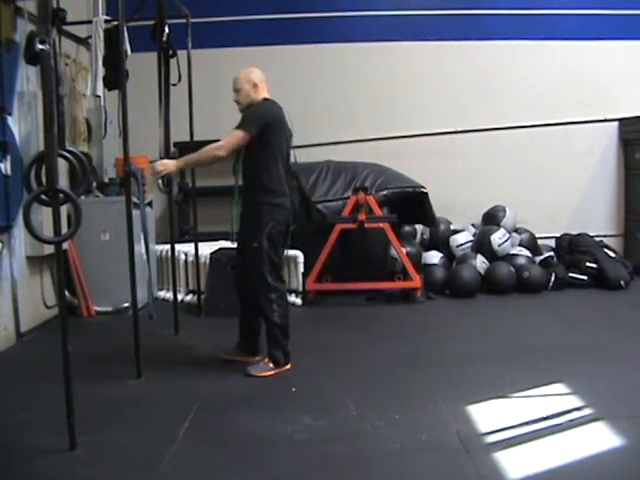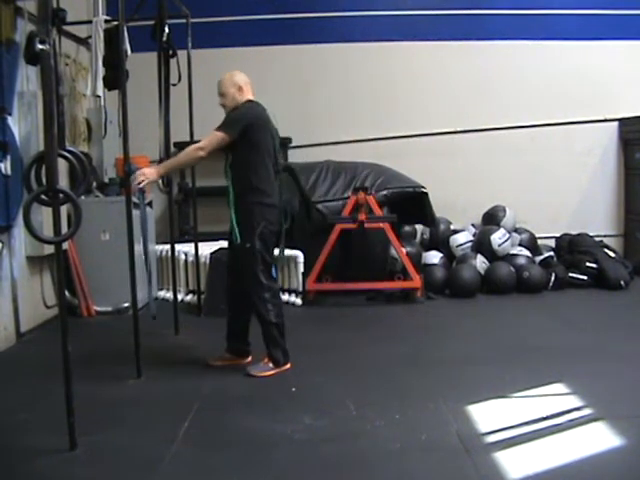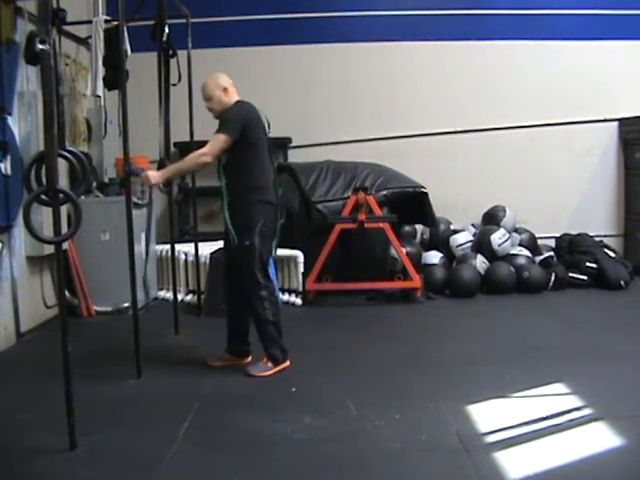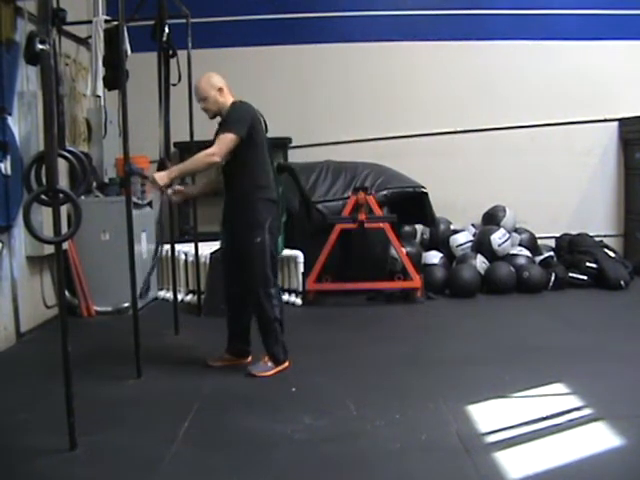
dt=0.2s
person 1, frame 1
left shoulder: (262, 112)
right shoulder: (272, 117)
left elbow: (222, 149)
left wrist: (178, 164)
left hip: (267, 211)
right hip: (265, 209)
left knee: (268, 282)
right knee: (247, 279)
left ankle: (279, 357)
right ankle: (249, 345)
person 1, frame 2
left shoulder: (246, 113)
right shoulder: (257, 119)
left elbow: (201, 150)
left wrist: (158, 171)
left hip: (258, 213)
right hip: (251, 211)
left knee: (260, 282)
right knee: (238, 282)
left ankle: (278, 357)
right ankle: (238, 349)
person 1, frame 3
left shoulder: (240, 114)
right shoulder: (238, 119)
left elbow: (206, 156)
left wrist: (163, 175)
right wrist: (222, 208)
left hip: (256, 211)
right hip: (241, 211)
left knee: (256, 282)
right knee: (235, 282)
left ankle: (276, 355)
right ankle: (238, 350)
person 1, frame 4
left shoulder: (241, 114)
right shoulder: (224, 126)
left elbow: (215, 156)
right elbow: (221, 173)
left wrist: (171, 173)
right wrist: (188, 191)
left hip: (258, 210)
right hip: (235, 211)
left knee: (261, 282)
right knee: (235, 283)
left ankle: (276, 355)
right ankle: (238, 349)
